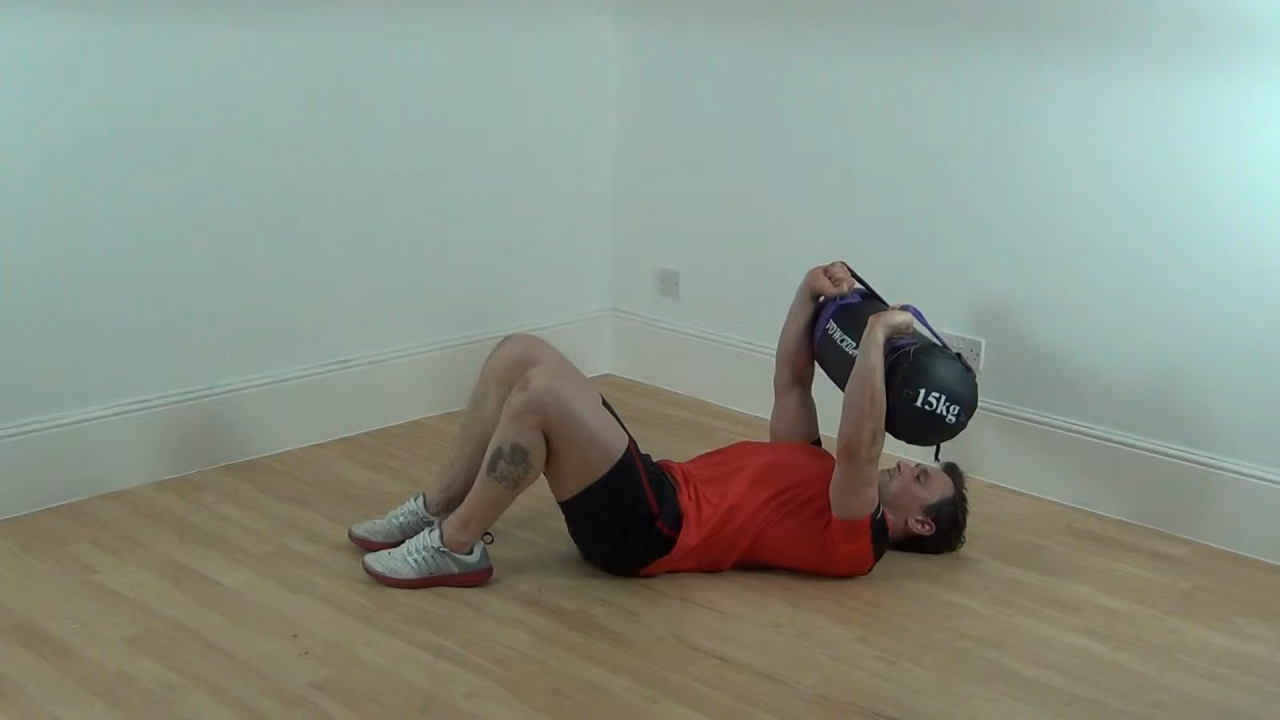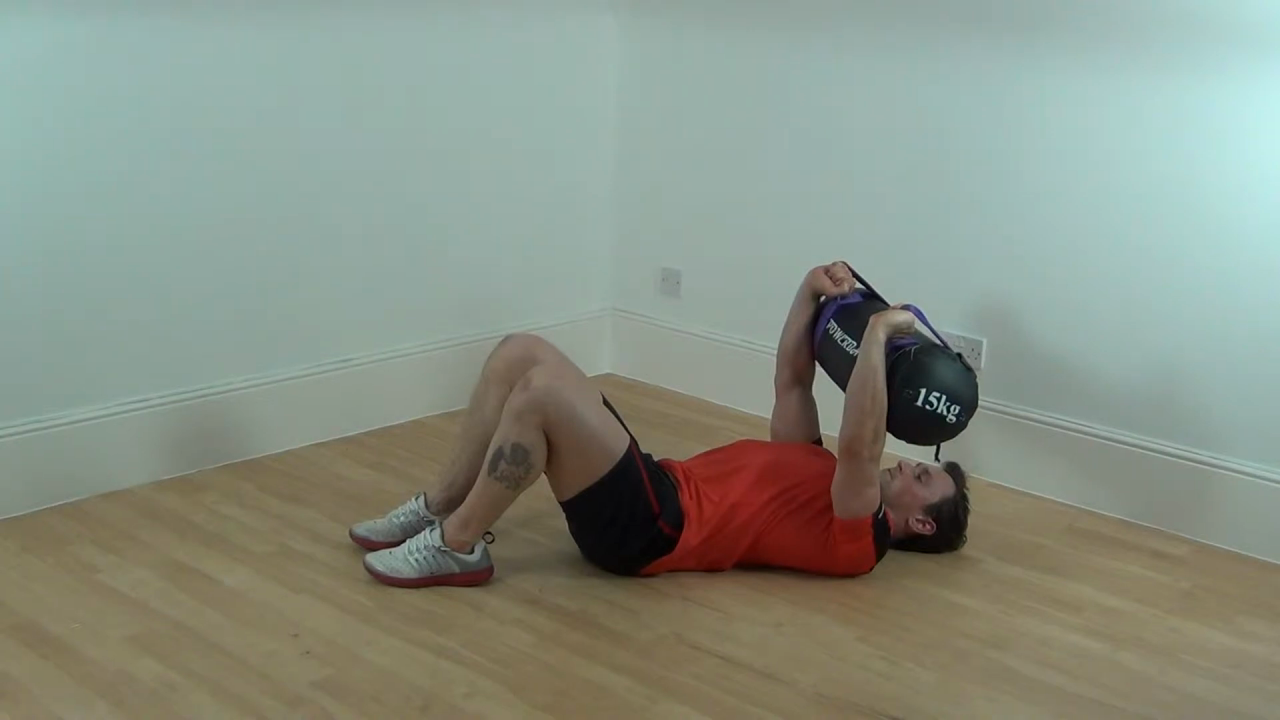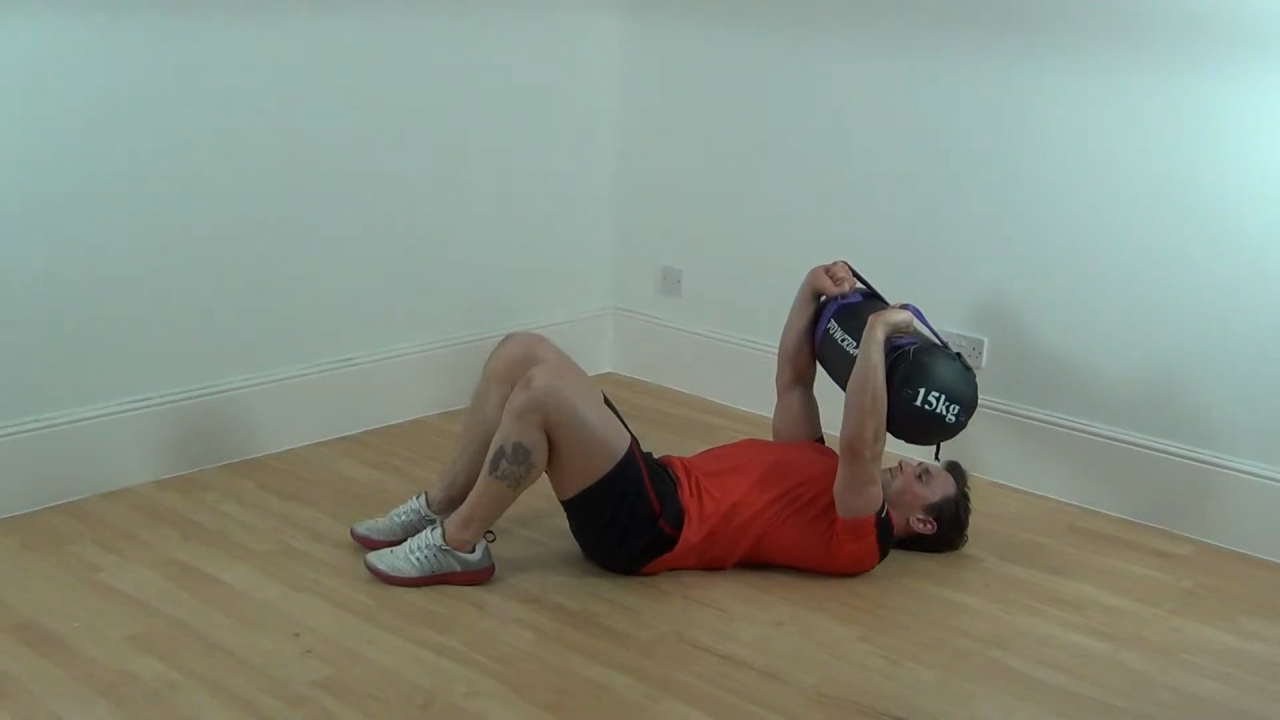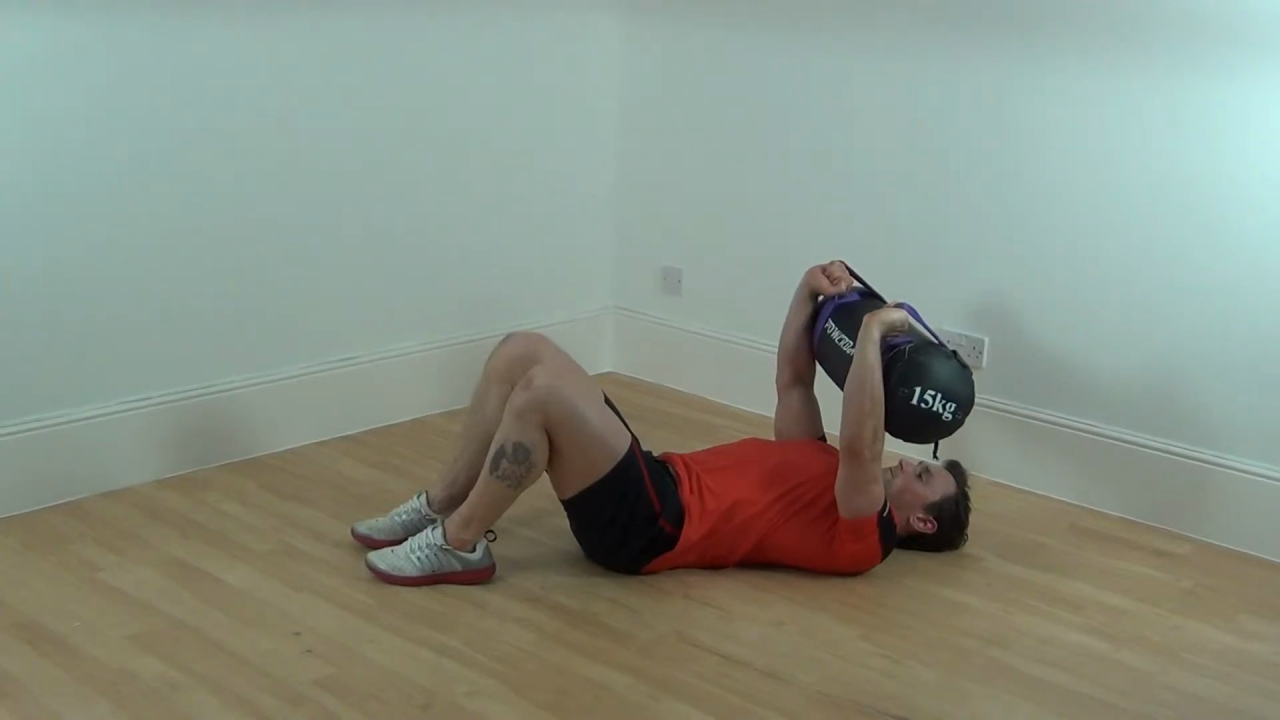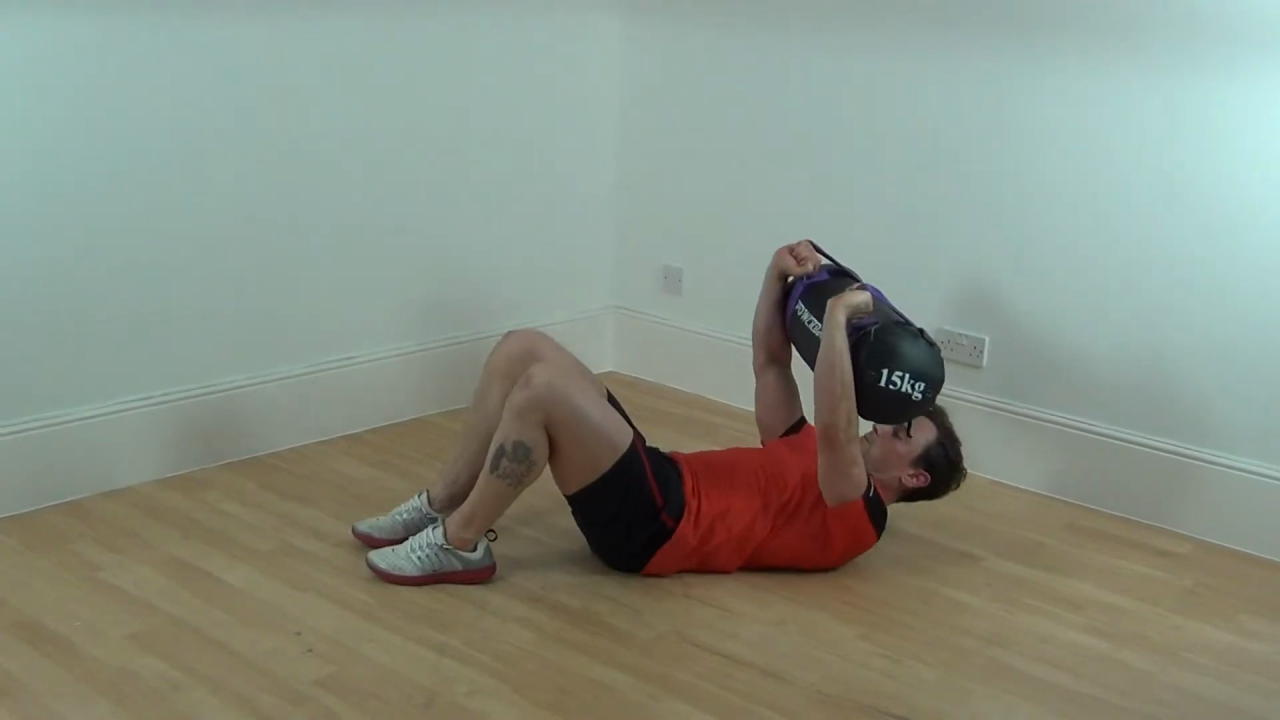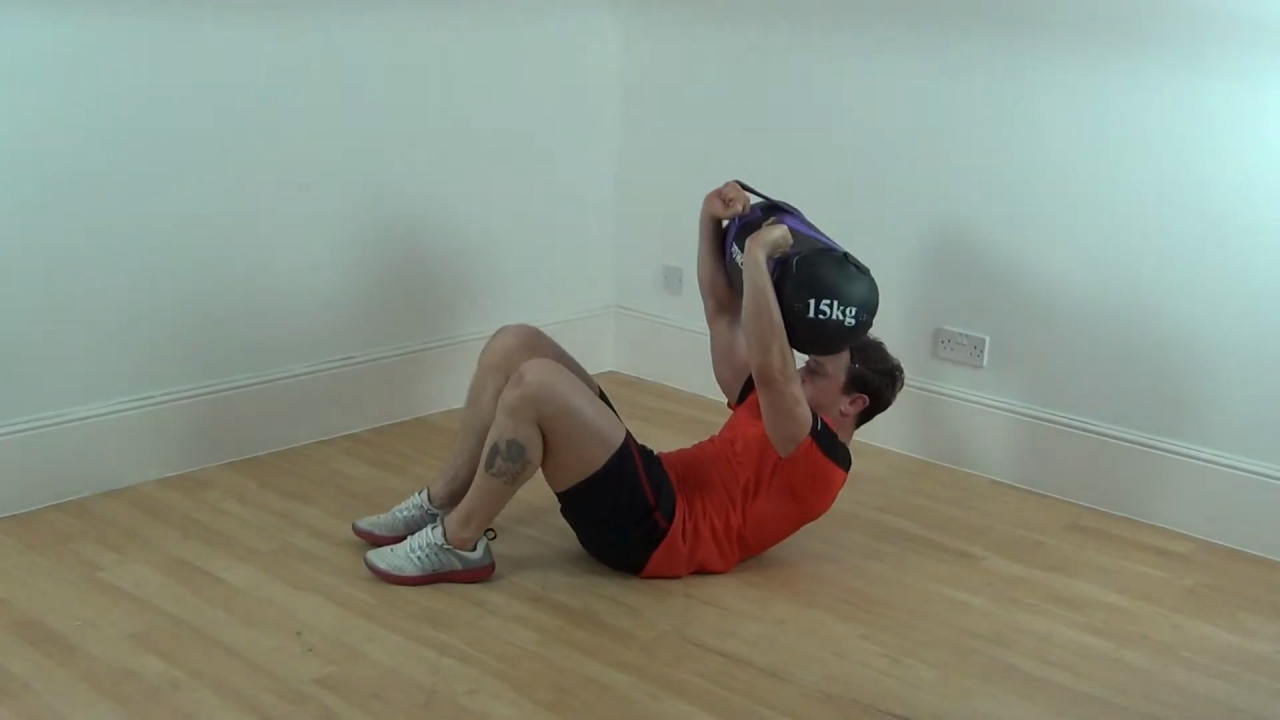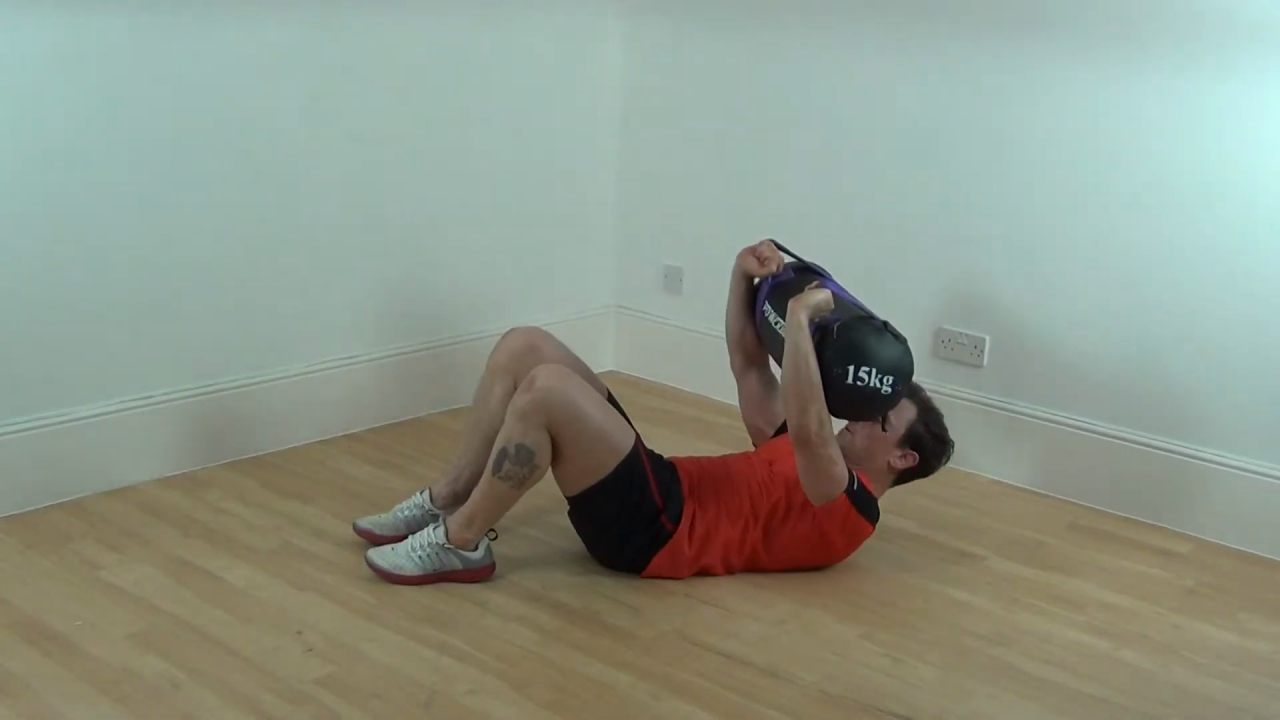
dt=0.7s
person 1, frame 1
left shoulder: (854, 539)
right shoulder: (818, 472)
left elbow: (859, 446)
right elbow: (790, 382)
left wrist: (876, 337)
right wrist: (810, 292)
left hip: (647, 527)
right hip: (652, 486)
left knee: (540, 388)
right knee: (519, 352)
left ankle: (456, 546)
right ankle: (437, 507)
person 1, frame 2
left shoulder: (856, 538)
right shoulder: (823, 476)
left elbow: (860, 446)
right elbow: (790, 381)
left wrist: (876, 335)
right wrist: (811, 291)
left hip: (648, 528)
right hip: (651, 489)
left knee: (541, 389)
right knee: (520, 352)
left ankle: (457, 545)
right ankle: (438, 507)
person 1, frame 3
left shoulder: (857, 539)
right shoulder: (825, 474)
left elbow: (860, 445)
right elbow: (793, 380)
left wrist: (876, 335)
right wrist: (812, 291)
left hip: (647, 526)
right hip: (651, 483)
left knee: (541, 389)
right knee: (520, 351)
left ankle: (458, 544)
right ankle: (439, 505)
person 1, frame 4
left shoulder: (859, 536)
right shoulder: (824, 472)
left elbow: (861, 444)
right elbow: (792, 380)
left wrist: (872, 335)
right wrist: (810, 290)
left hip: (648, 526)
right hip: (651, 484)
left knee: (541, 388)
right knee: (521, 351)
left ankle: (458, 544)
right ankle: (439, 505)
person 1, frame 5
left shoulder: (854, 520)
right shoulder: (810, 457)
left elbow: (836, 428)
right elbow: (770, 364)
left wrist: (838, 316)
right wrist: (778, 273)
left hip: (651, 525)
right hip: (654, 482)
left knee: (541, 387)
right knee: (522, 348)
left ankle: (460, 544)
right ankle: (441, 504)
person 1, frame 6
left shoulder: (818, 459)
right shoulder: (774, 412)
left elbow: (770, 365)
right elbow: (723, 315)
left wrist: (758, 254)
right wrist: (711, 222)
left hip: (648, 528)
right hip: (639, 489)
left knee: (533, 383)
right knee: (514, 345)
left ankle: (457, 543)
right ankle: (440, 503)
person 1, frame 7
left shoulder: (848, 511)
right shoulder: (808, 459)
left elbow: (808, 427)
right elbow: (748, 365)
left wrist: (799, 316)
right wrist: (743, 274)
left hip: (653, 528)
right hip: (651, 488)
left knee: (544, 388)
right knee: (522, 346)
left ankle: (460, 542)
right ankle: (443, 502)
